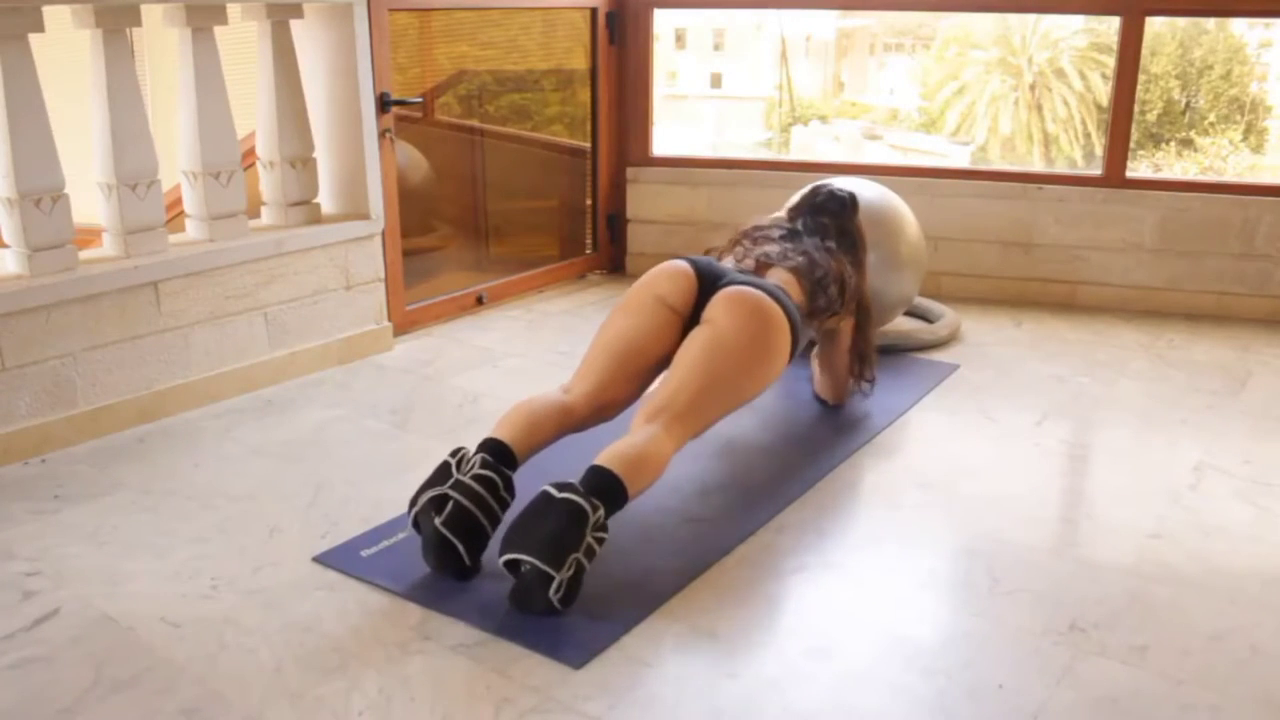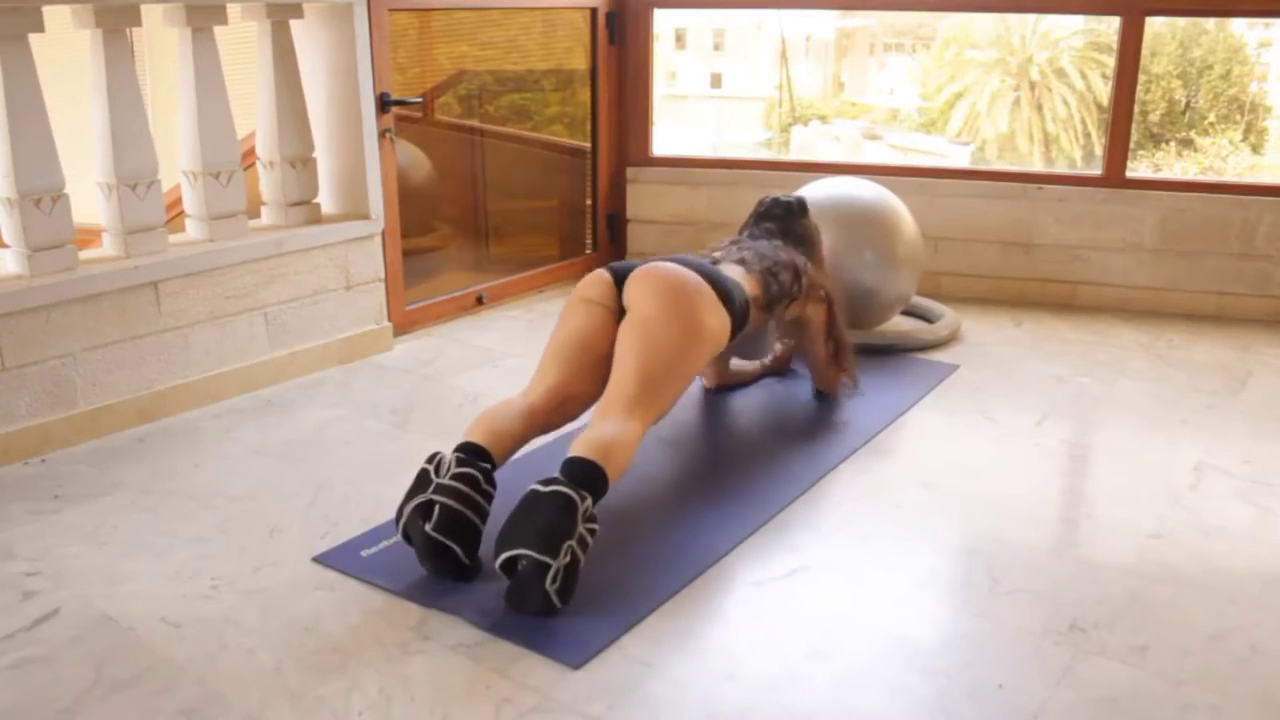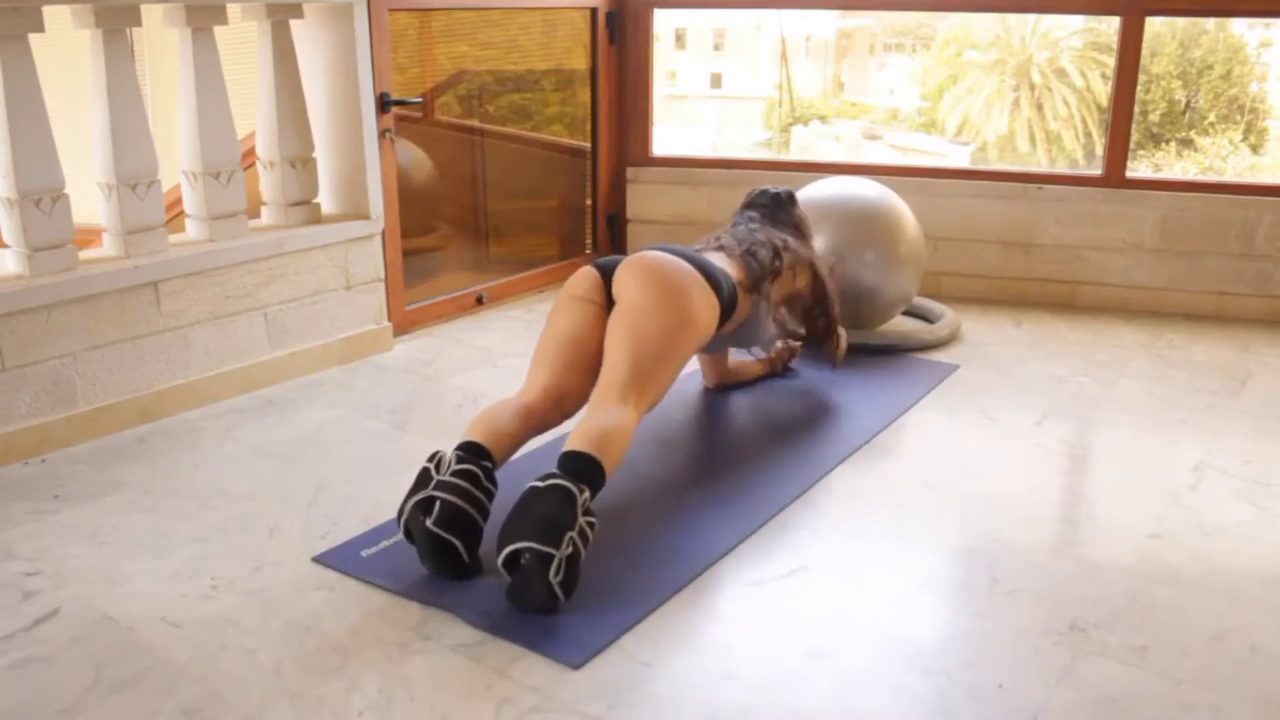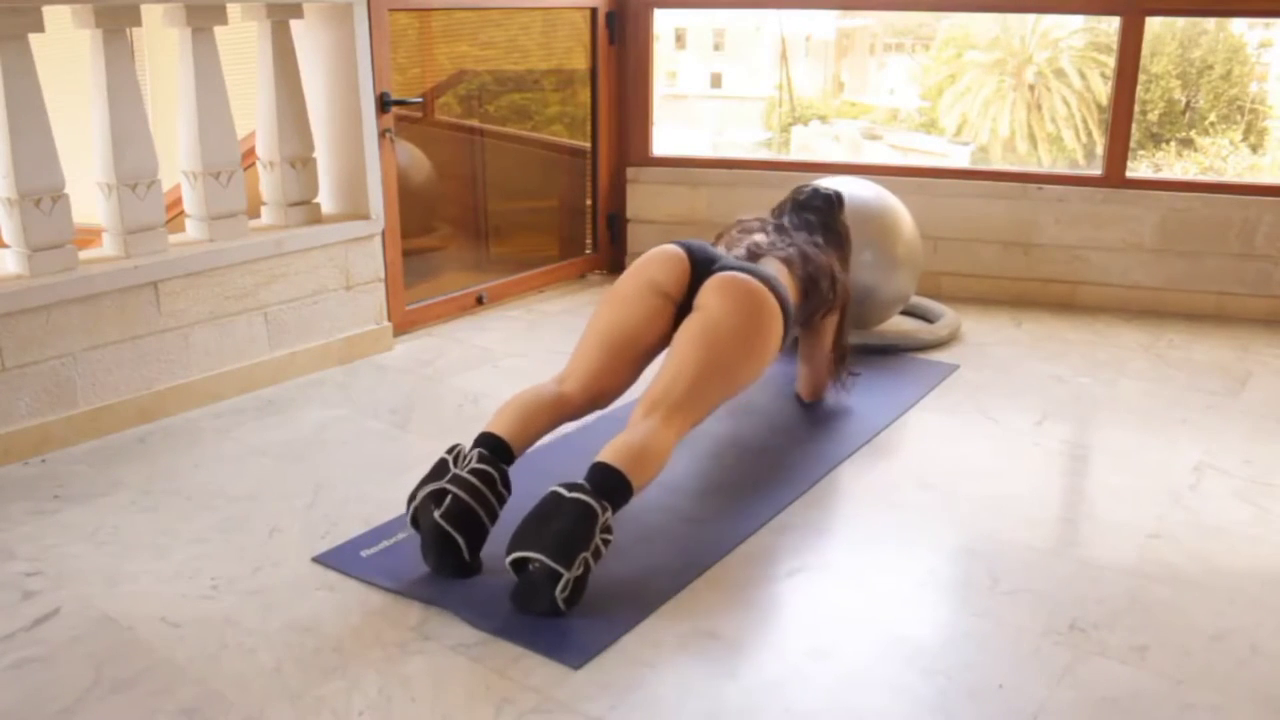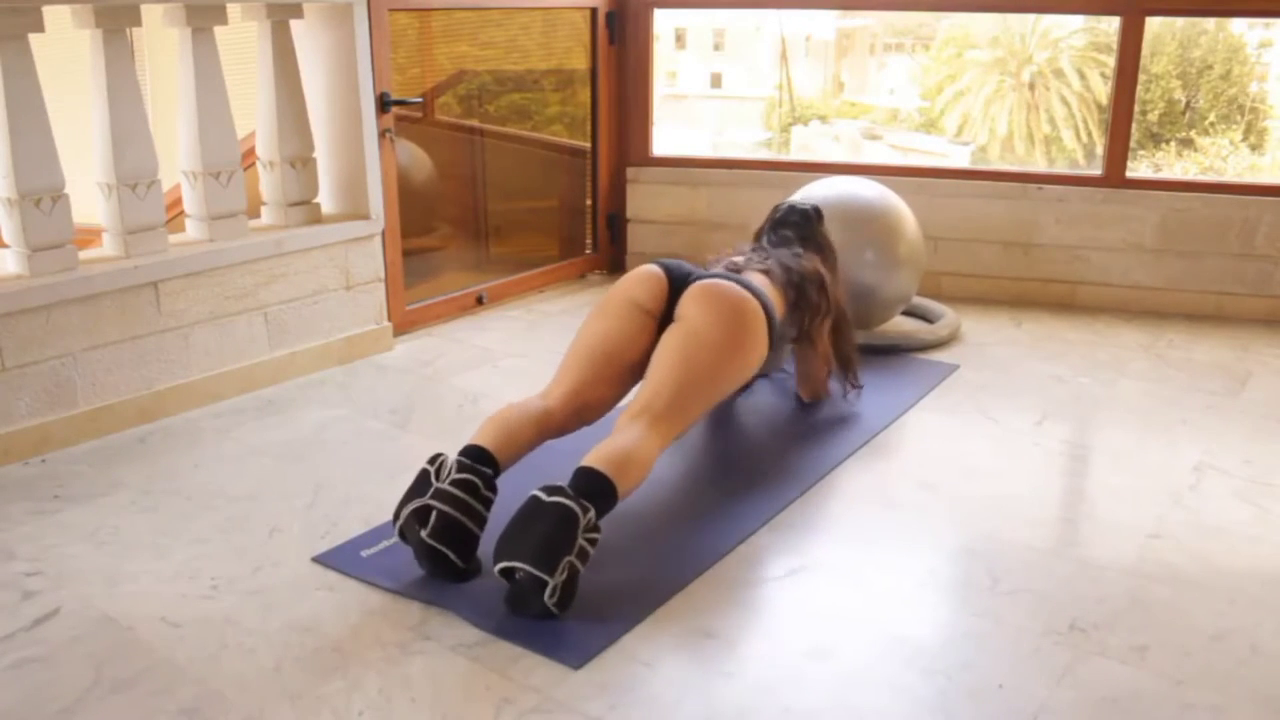
dt=0.5s
person 1, frame 1
left shoulder: (762, 231)
right shoulder: (842, 279)
right elbow: (833, 394)
right wrist: (818, 363)
left hip: (682, 274)
right hip: (756, 313)
left knee: (577, 398)
right knee: (660, 427)
left ankle: (482, 471)
right ankle: (583, 507)
person 1, frame 2
left shoulder: (721, 257)
right shoulder: (802, 278)
left elbow: (714, 374)
right elbow: (829, 382)
left wrist: (767, 363)
left hip: (610, 278)
right hip: (679, 290)
left knee: (539, 404)
right knee: (623, 415)
left ankle: (461, 473)
right ankle: (566, 500)
person 1, frame 3
left shoulder: (713, 251)
right shoulder: (791, 257)
left elbow: (716, 374)
right elbow: (811, 347)
left wrist: (768, 363)
left hip: (598, 274)
right hip: (665, 282)
left knee: (537, 401)
right knee: (619, 404)
left ankle: (462, 471)
right ankle: (565, 494)
person 1, frame 4
left shoulder: (745, 230)
right shoulder: (826, 276)
right elbow: (811, 390)
right wrist: (819, 368)
left hip: (674, 260)
right hip: (747, 300)
left knee: (571, 388)
right knee: (659, 421)
left ankle: (477, 467)
right ankle: (586, 506)
person 1, frame 5
left shoulder: (734, 262)
right shoulder: (815, 281)
left elbow: (698, 361)
right elbow: (812, 390)
left wrist: (753, 366)
left hip: (655, 277)
right hip: (728, 309)
left knee: (555, 404)
right knee: (644, 427)
left ankle: (464, 476)
right ankle: (573, 509)
